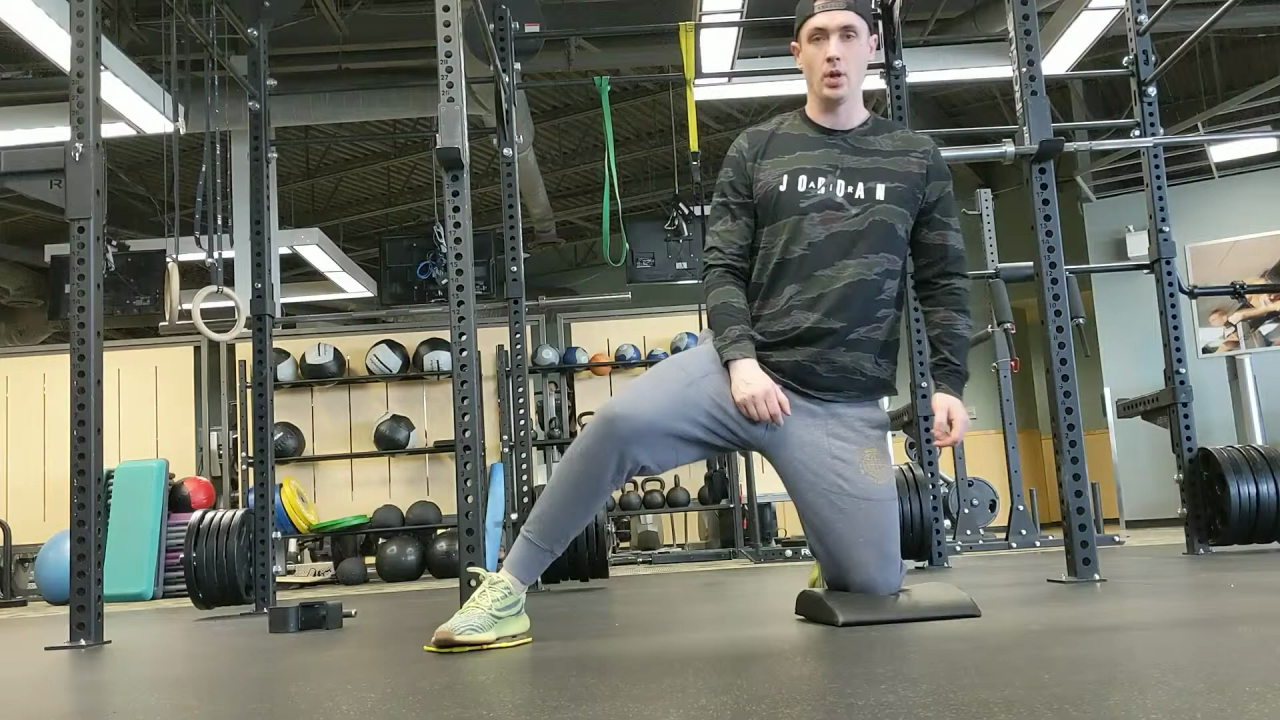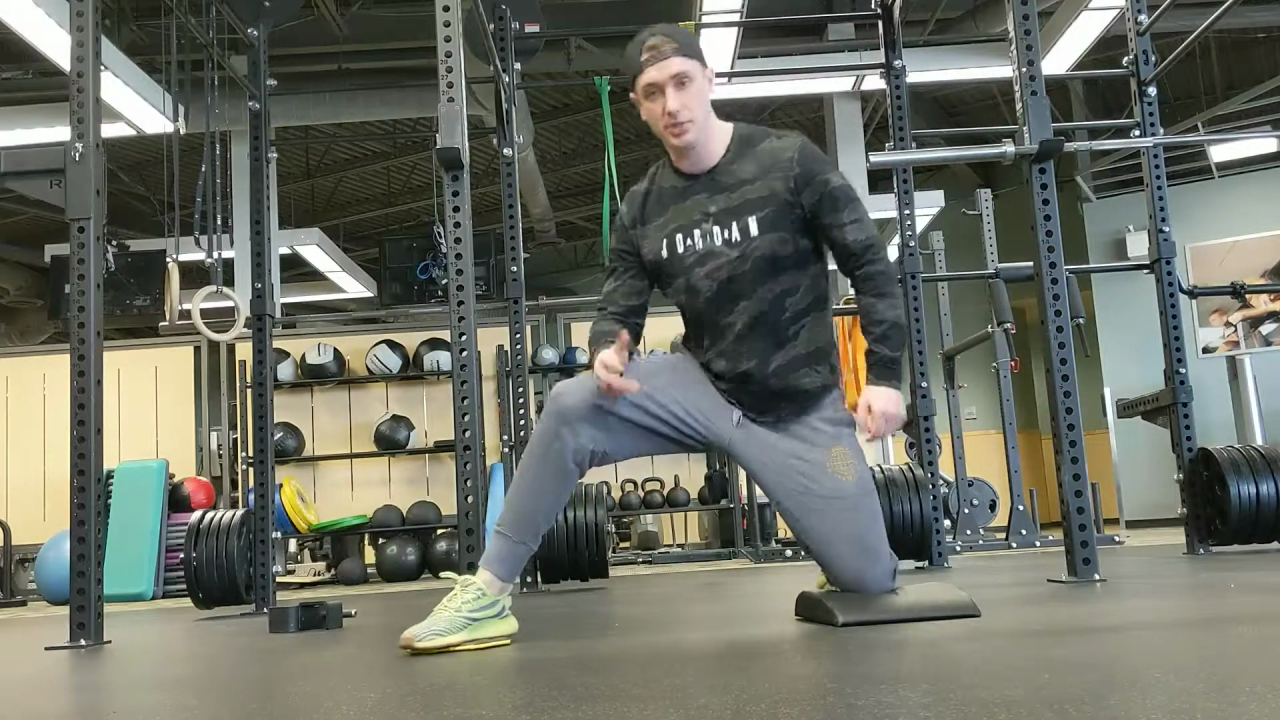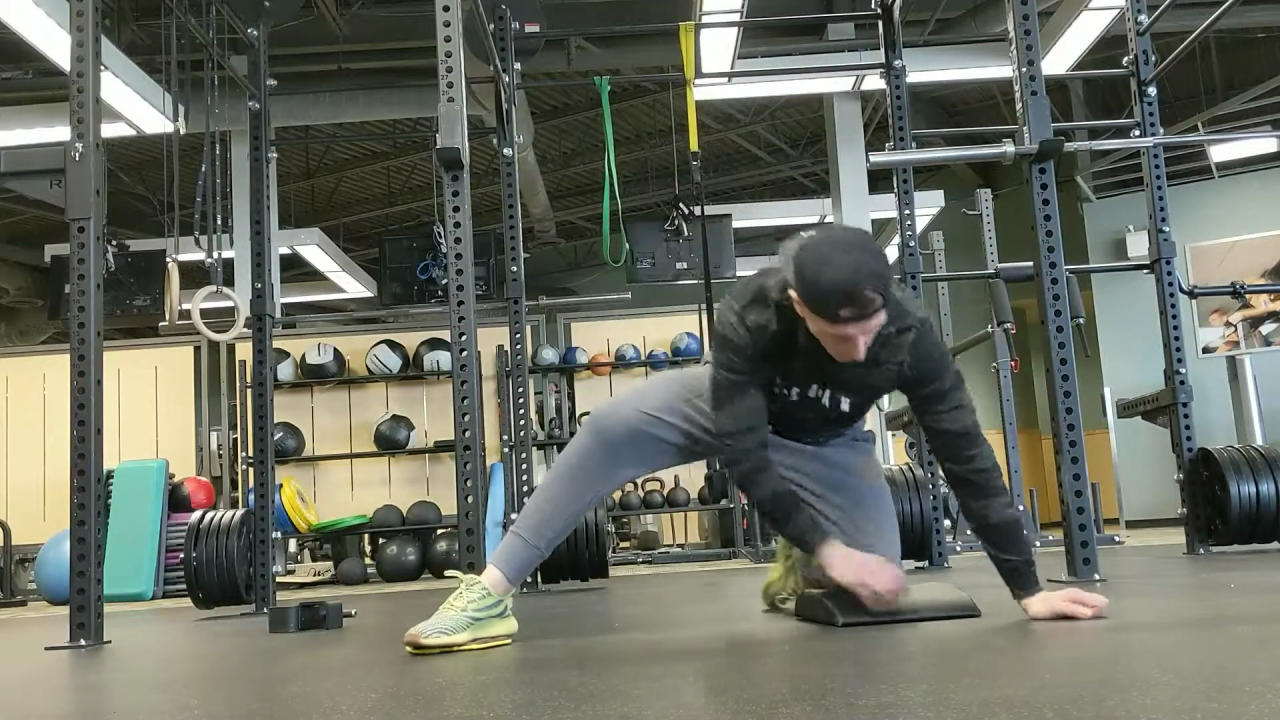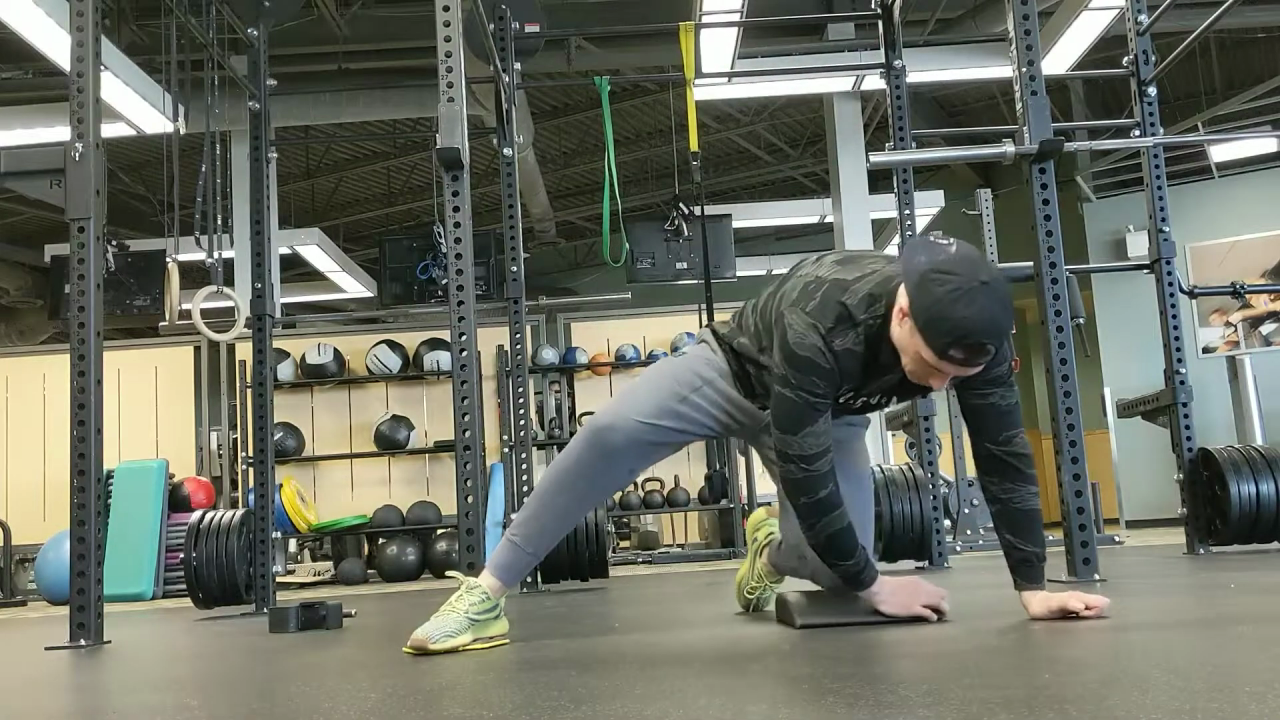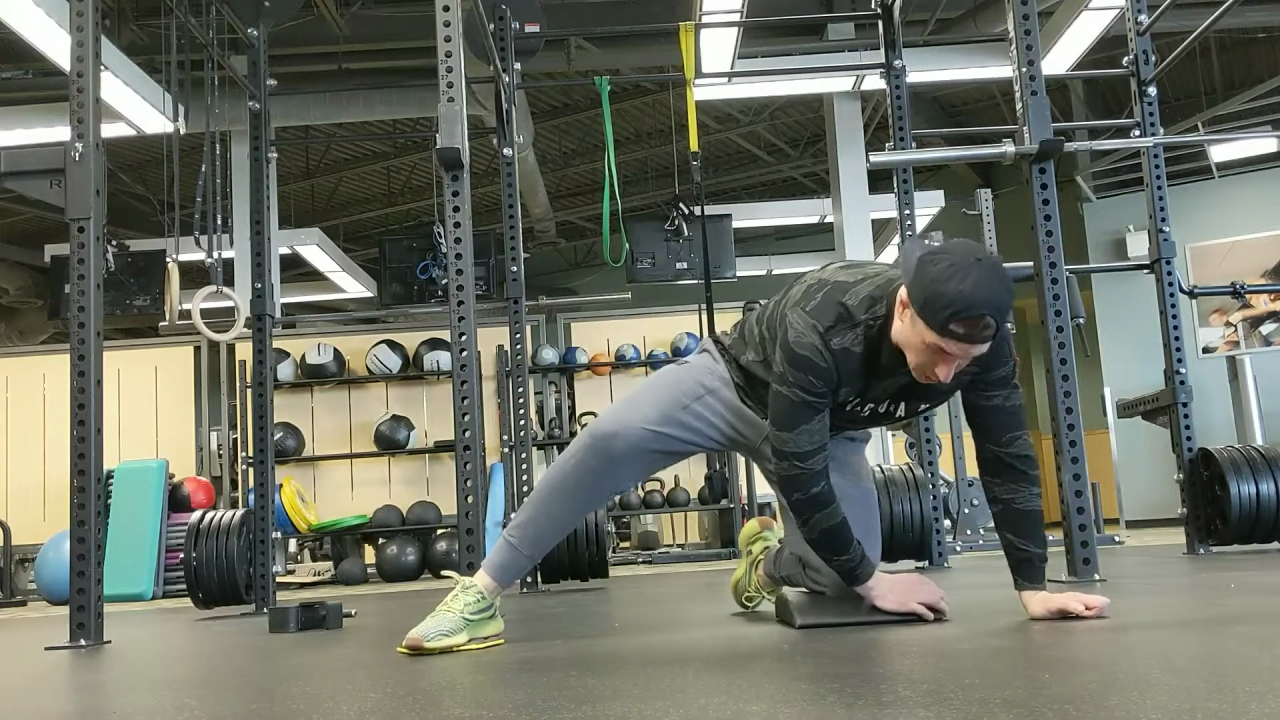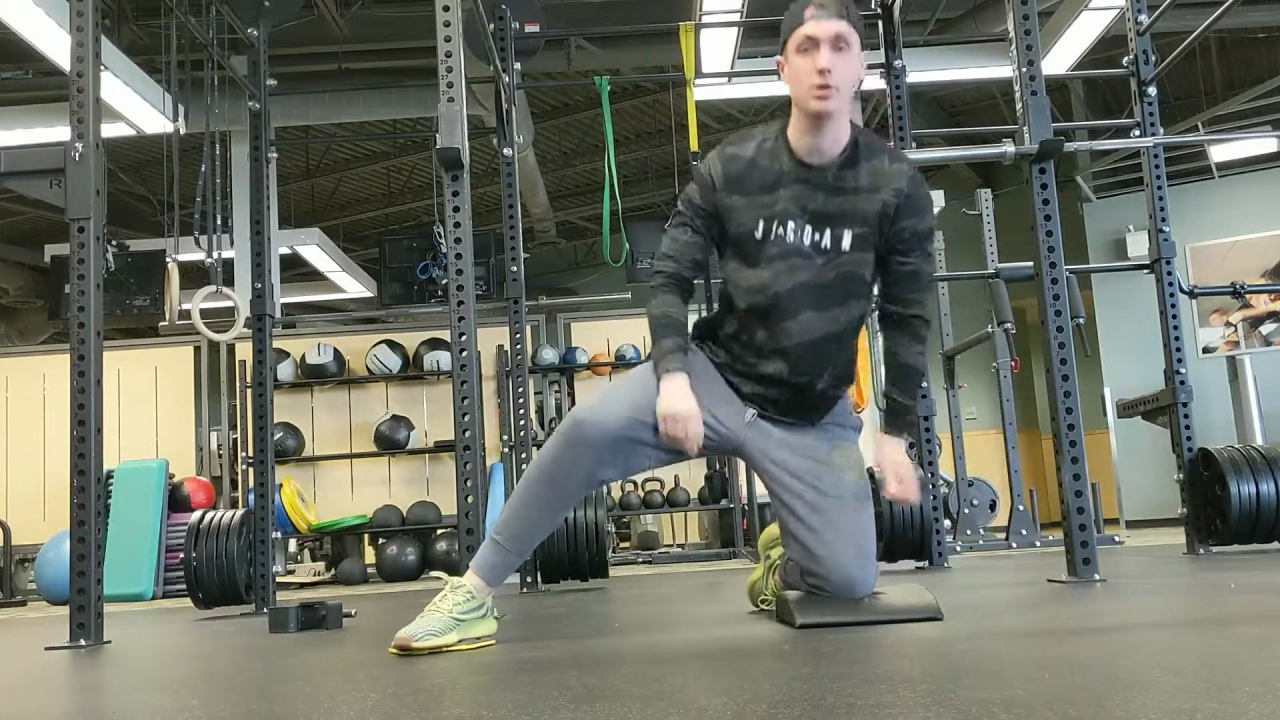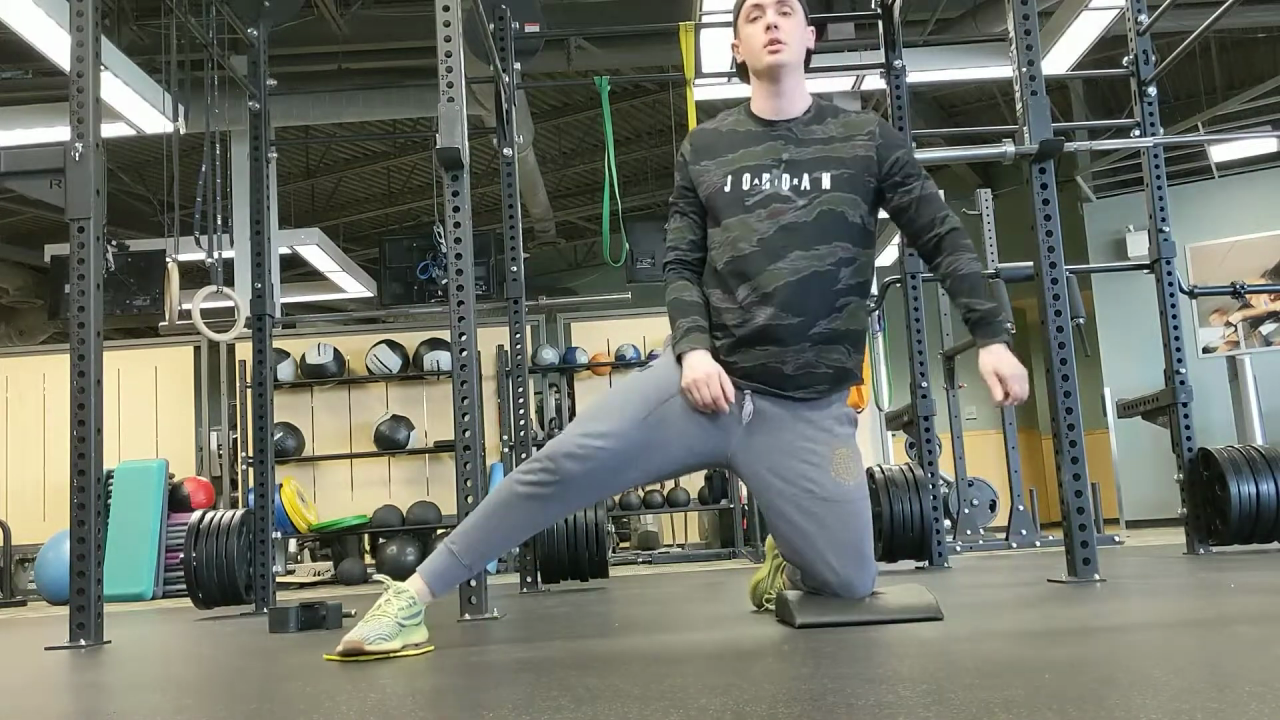
dt=0.7s
person 1, frame 1
left shoulder: (917, 160)
right shoulder: (756, 150)
left elbow: (944, 284)
right elbow: (723, 269)
left wrist: (949, 383)
right wrist: (740, 361)
left hip: (843, 401)
right hip: (748, 366)
left knee: (874, 585)
right knee: (622, 422)
left ankle: (833, 569)
right ankle: (509, 588)
person 1, frame 2
left shoulder: (789, 161)
right shoulder: (641, 209)
left elbow: (871, 267)
right elbow: (618, 312)
left wrist: (885, 376)
right wrist: (607, 354)
left hip: (798, 406)
right hip: (702, 383)
left knee: (868, 580)
right knee: (572, 407)
right ankle: (488, 595)
person 1, frame 3
left shoulder: (907, 335)
right shoulder: (750, 315)
left elbow: (966, 456)
right elbow: (746, 453)
left wrist: (1027, 587)
right wrist: (826, 549)
left hip: (826, 439)
right hip: (734, 404)
left knee: (878, 581)
right knee: (615, 425)
left ankle: (797, 552)
right ankle: (492, 592)
person 1, frame 4
left shoulder: (972, 335)
right shoulder: (819, 315)
left elbow: (1004, 455)
right elbow: (804, 467)
left wrist: (1032, 586)
right wrist: (872, 584)
left hip: (828, 412)
right hip: (734, 370)
left knee: (839, 565)
right knee: (612, 432)
left ankle: (771, 549)
right ankle: (486, 595)
person 1, frame 5
left shoulder: (979, 345)
right shoulder: (821, 322)
left elbow: (1009, 462)
right elbow: (797, 469)
left wrist: (1034, 586)
right wrist: (869, 577)
left hip: (826, 427)
right hip: (736, 382)
left knee: (845, 579)
right knee: (612, 438)
left ankle: (769, 556)
right ankle: (481, 595)
person 1, frame 6
left shoulder: (895, 186)
right shoulder: (731, 167)
left elbow: (907, 318)
right elbow: (671, 279)
left wrist: (894, 434)
right wrist: (673, 378)
left hip: (811, 417)
right hip: (714, 373)
left knee: (848, 581)
right knee: (591, 427)
left ankle: (786, 555)
right ankle: (474, 594)
person 1, frame 7
left shoulder: (868, 140)
right shoulder: (704, 147)
left elbow: (942, 239)
right elbow: (680, 267)
left wrist: (989, 338)
right wrist: (693, 350)
left hip: (808, 405)
right hip: (705, 372)
left knee: (849, 584)
right knee: (564, 465)
left ankle: (790, 556)
right ankle: (415, 596)
